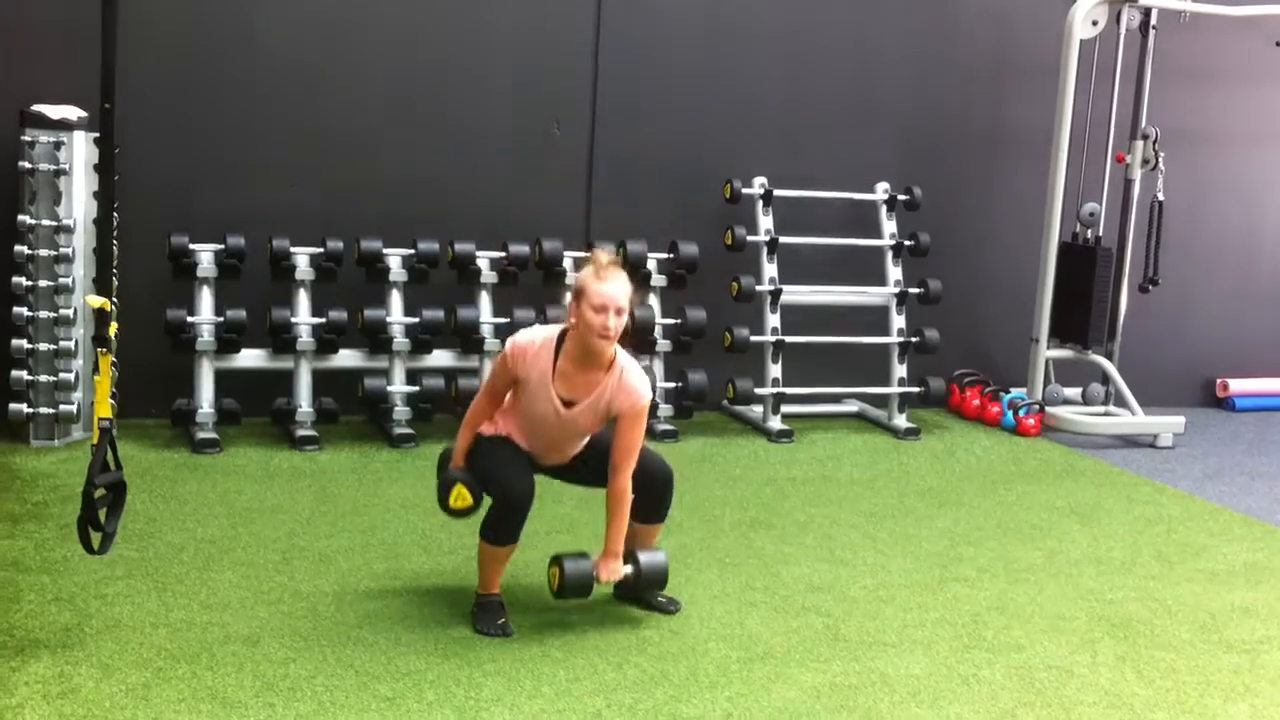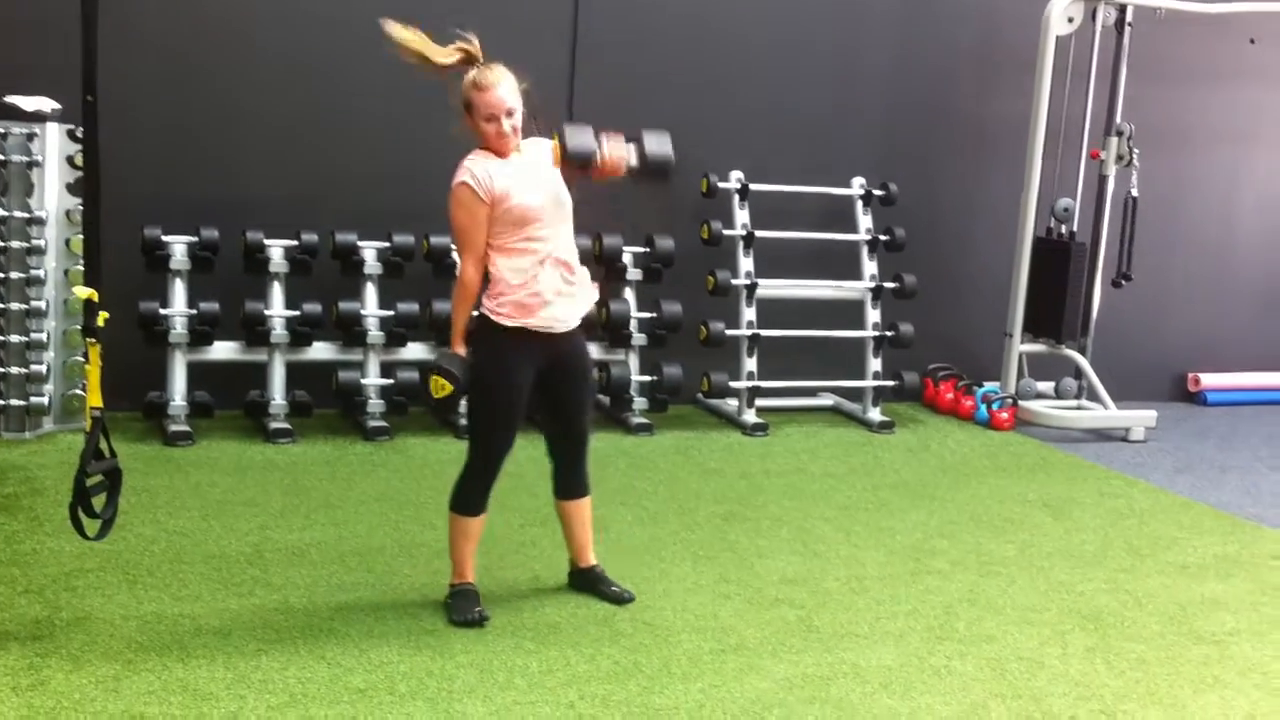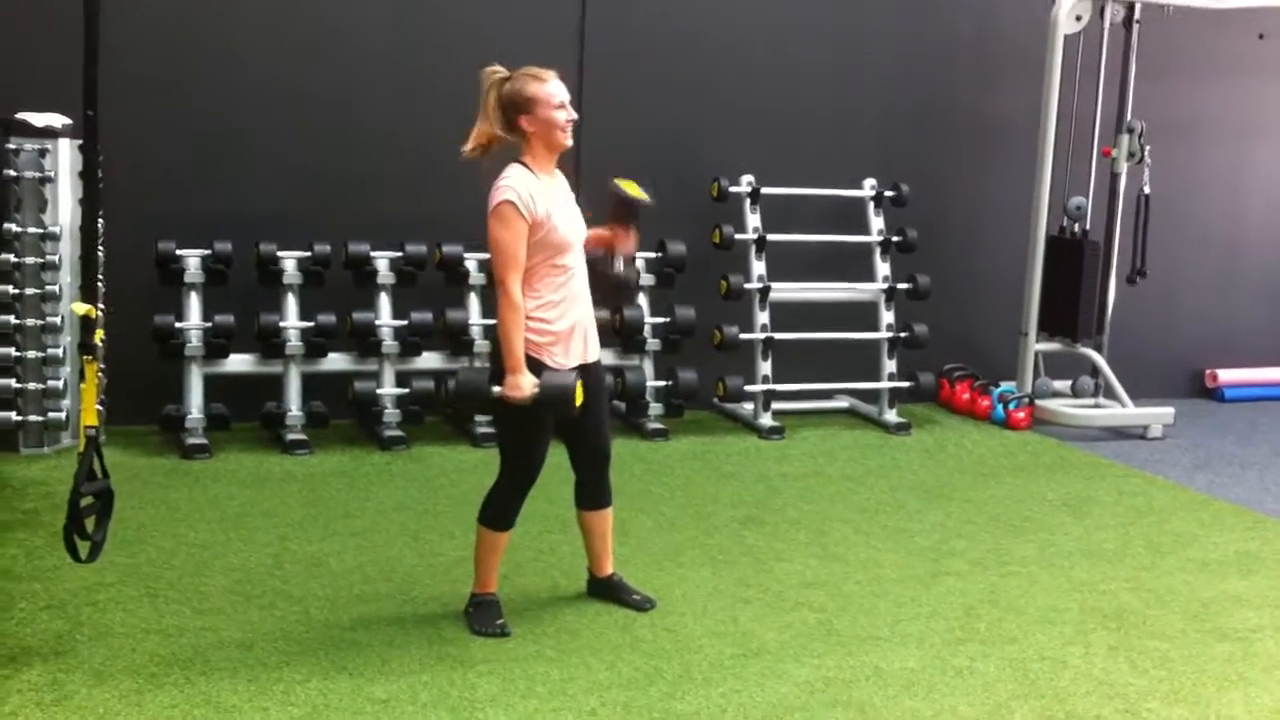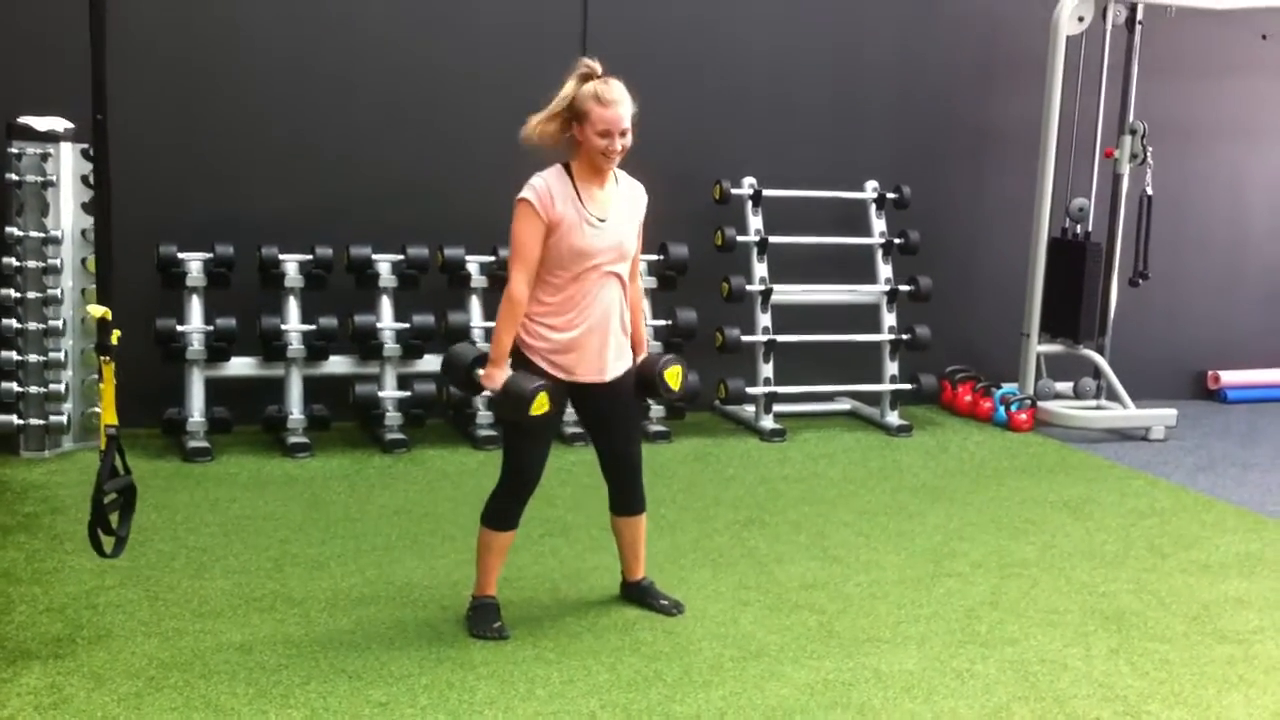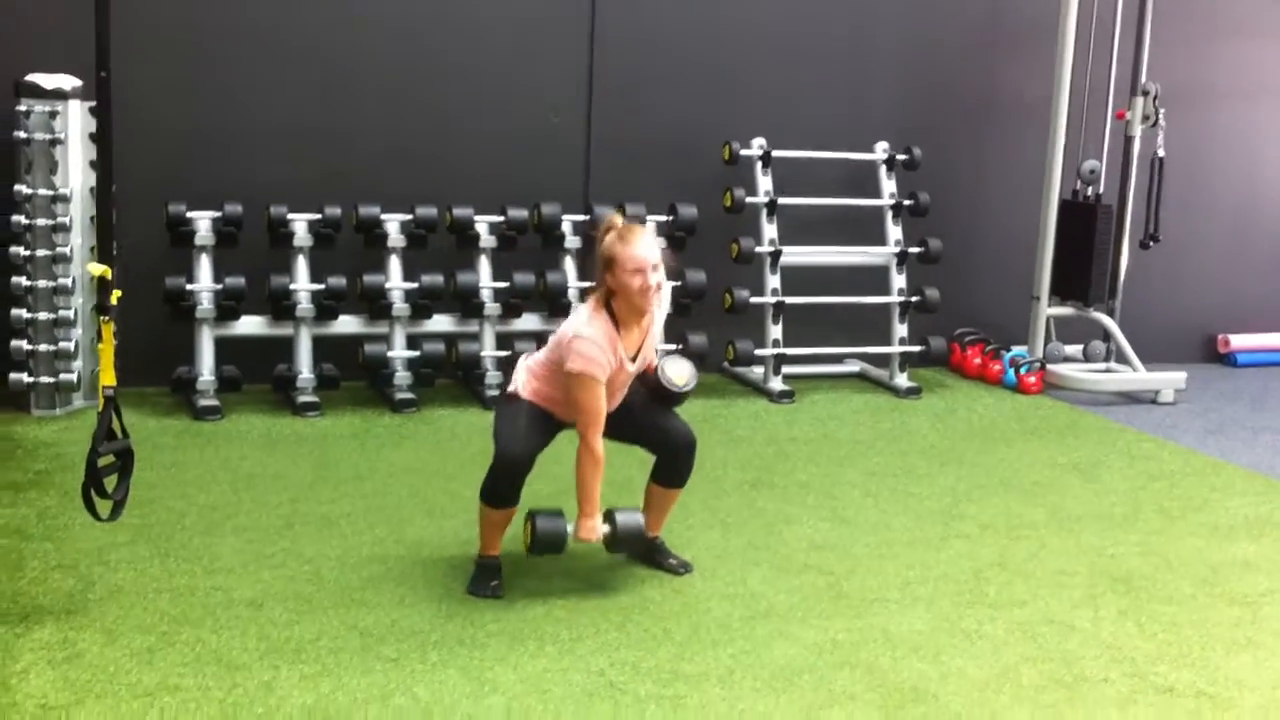
dt=1s
person 1, frame 1
left shoulder: (632, 384)
right shoulder: (526, 347)
left elbow: (621, 478)
right elbow: (487, 400)
left wrist: (613, 555)
right wrist: (458, 458)
left hip: (574, 451)
right hip: (506, 442)
left knee: (656, 478)
right knee: (514, 491)
left ankle: (632, 582)
right ankle: (487, 597)
person 1, frame 2
left shoulder: (540, 150)
right shoulder: (475, 174)
left elbow: (605, 169)
right elbow: (470, 267)
left wrist: (614, 155)
right wrist: (457, 340)
left hip: (567, 328)
right hip: (510, 334)
left knee: (573, 452)
right knee: (486, 459)
left ankle: (585, 568)
right ankle: (463, 584)
person 1, frame 3
left shoulder: (557, 178)
right shoulder: (514, 190)
right elbow: (509, 286)
left wrist: (608, 238)
right wrist: (515, 370)
left hip: (580, 352)
right hip: (535, 359)
left knee: (595, 464)
right knee: (518, 477)
left ankle: (603, 575)
right ankle: (483, 595)
person 1, frame 4
left shoulder: (633, 194)
right shoulder: (543, 193)
right elbow: (519, 286)
left wrist: (644, 349)
right wrist: (497, 361)
left hip: (611, 365)
right hip: (543, 364)
left knee: (627, 472)
right knee: (518, 481)
left ankle: (636, 581)
right ankle: (483, 599)
person 1, frame 5
left shoulder: (658, 298)
right shoulder: (589, 336)
right elbow: (591, 438)
left wrist: (656, 374)
right wrist: (588, 515)
left hip: (609, 394)
right hip: (537, 399)
left knee: (680, 442)
right knee: (512, 460)
left ankle: (648, 541)
right ankle: (488, 560)
